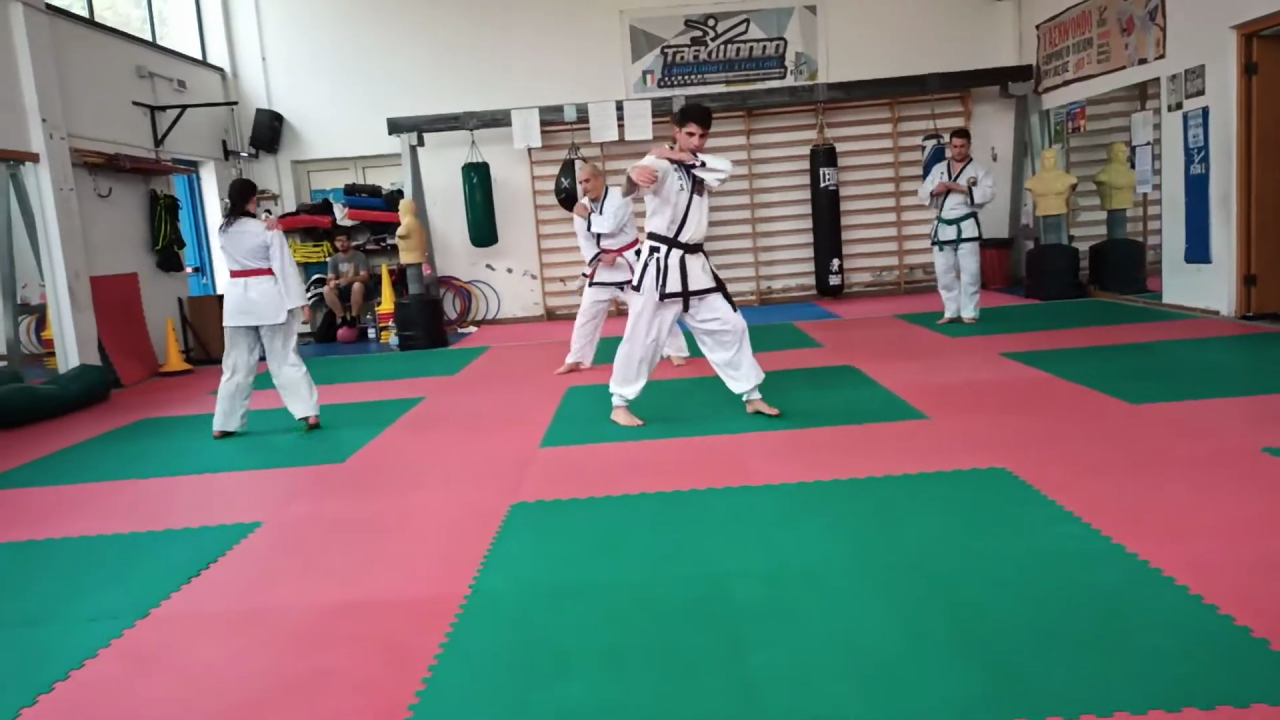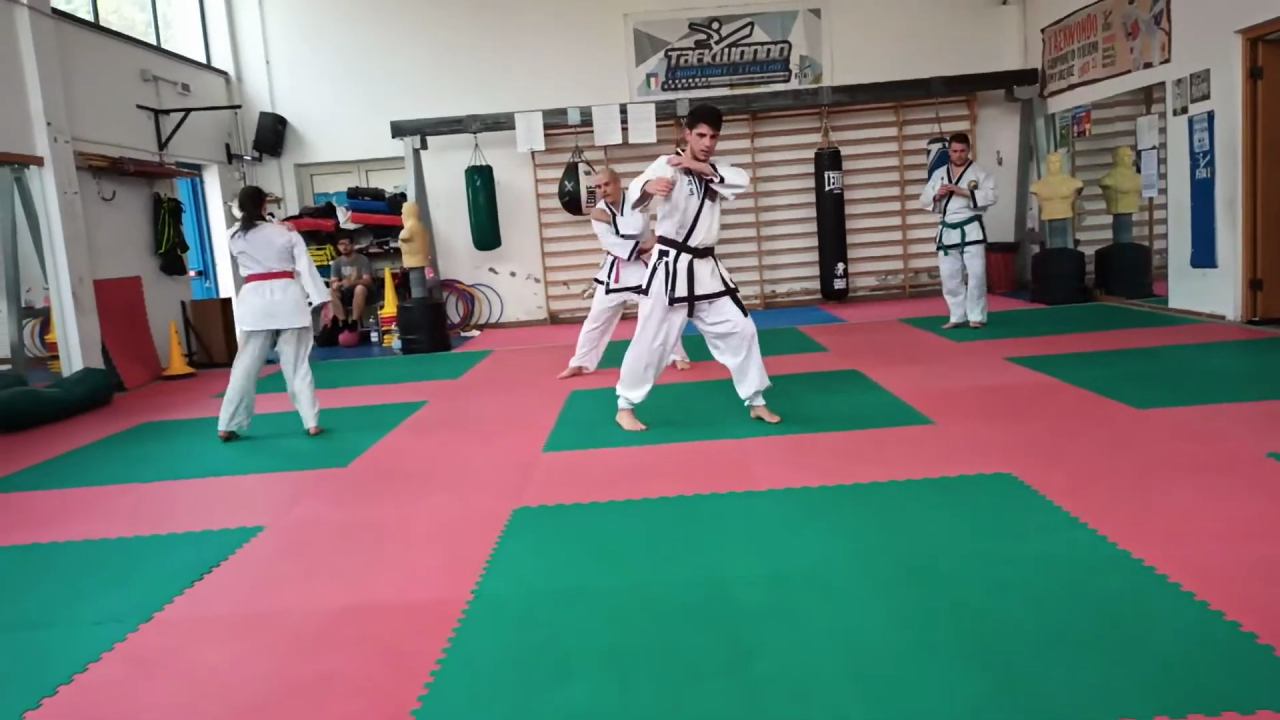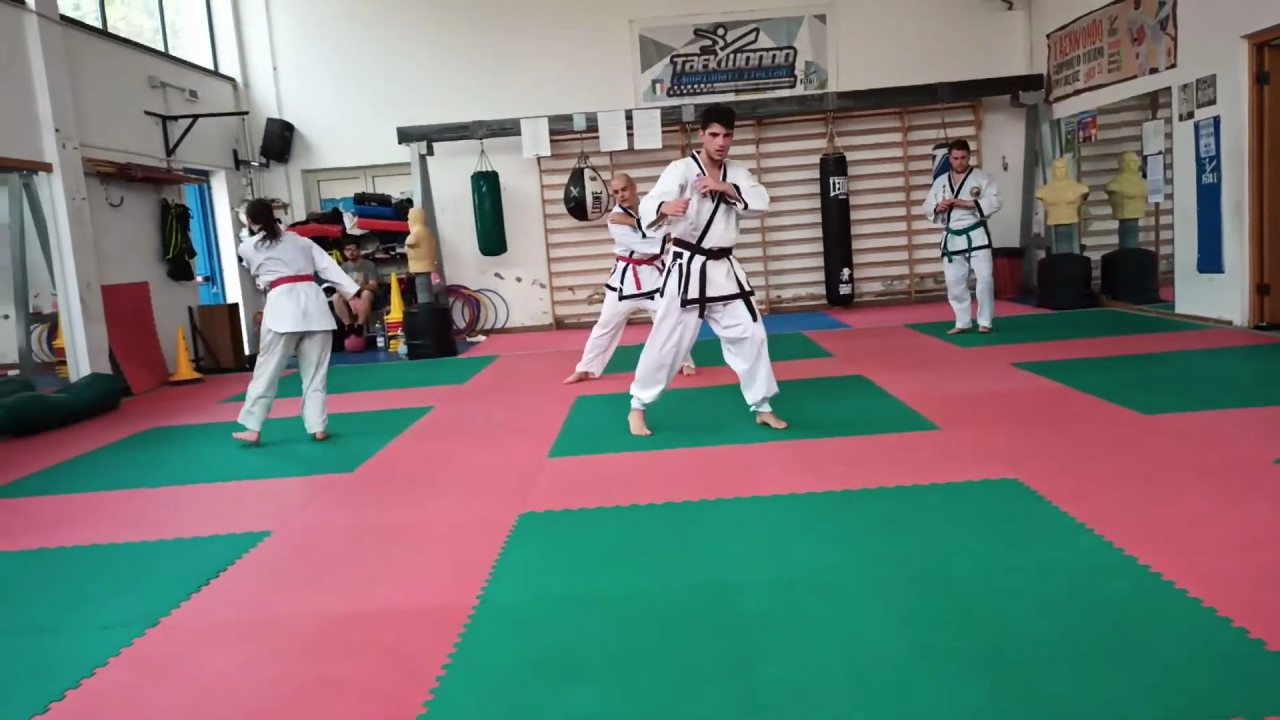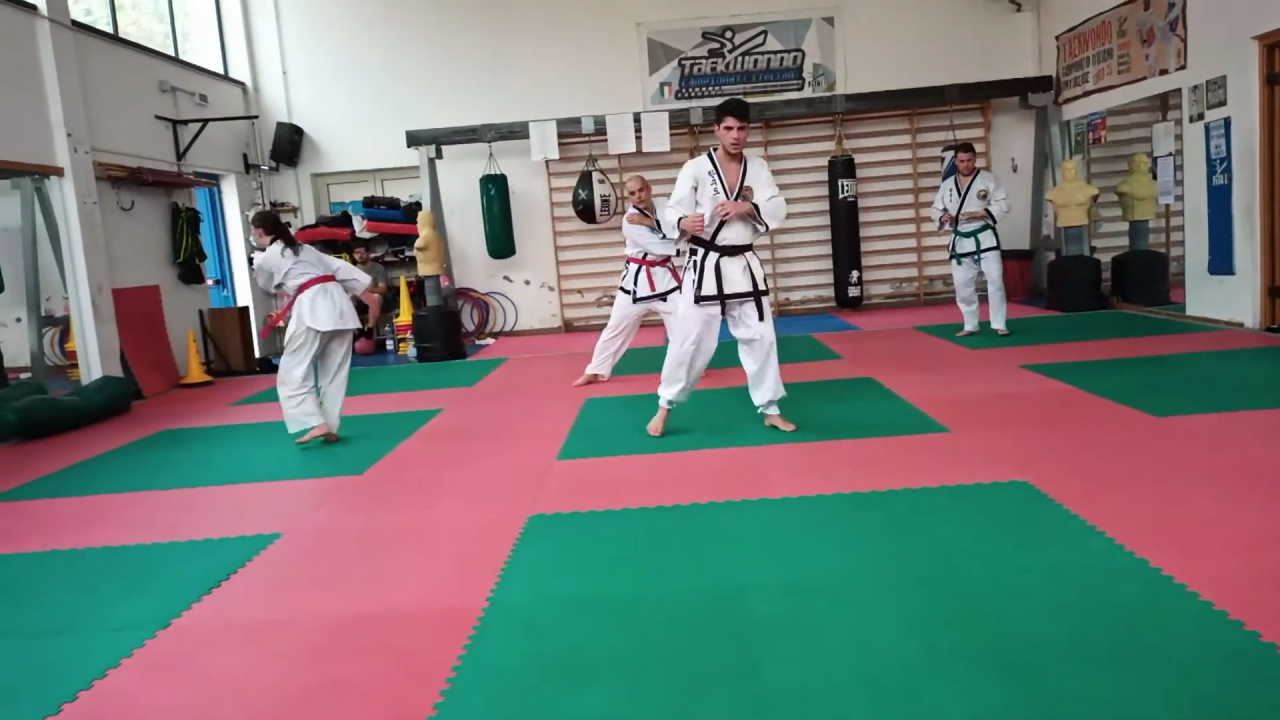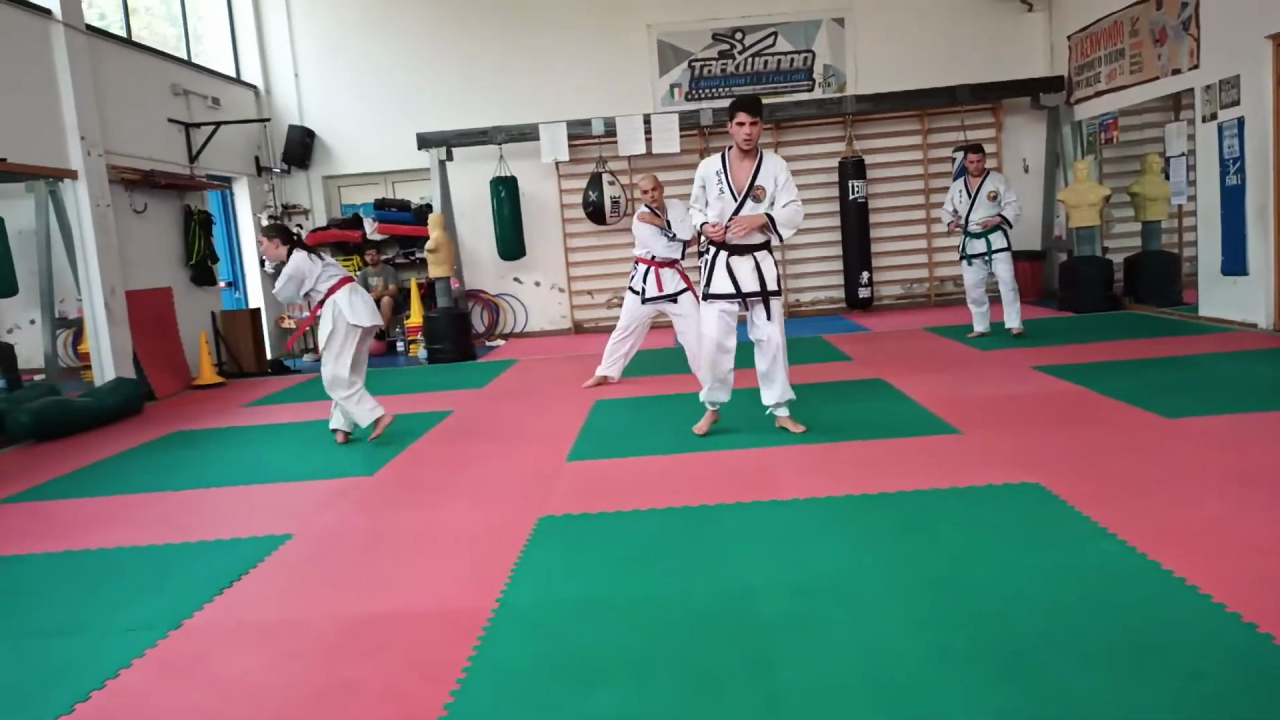
dt=0.1s
person 1, frame 1
left shoulder: (697, 166)
right shoulder: (659, 163)
left elbow: (725, 168)
right elbow: (641, 176)
left wrist: (687, 158)
right wrist: (634, 174)
left hip: (695, 263)
right hip: (661, 263)
left knee: (729, 327)
right knee: (643, 336)
left ankle: (752, 395)
right ankle: (620, 403)
person 1, frame 2
left shoulder: (714, 169)
right shoulder: (667, 166)
left elbow: (741, 182)
right elbow: (636, 194)
left wrist: (704, 169)
right wrist: (649, 187)
left hip: (707, 268)
right hip: (672, 267)
left knee: (740, 330)
right knee: (652, 341)
left ankle: (755, 401)
right ankle: (626, 407)
person 1, frame 3
left shoulder: (736, 172)
right shoulder: (682, 169)
left elbow: (760, 200)
right elbow: (648, 207)
left wrist: (728, 187)
right wrist: (665, 207)
left hip: (724, 269)
right hip: (687, 269)
left knee: (751, 335)
right knee: (666, 342)
left ankle: (762, 407)
right ankle: (637, 408)
person 1, frame 4
left shoulder: (758, 167)
right shoulder: (697, 168)
left elbow: (778, 208)
right elbow: (671, 210)
left wrist: (749, 208)
right wrist: (686, 220)
left hip: (744, 265)
right hip: (705, 265)
left knee: (760, 338)
right knee: (689, 341)
left ankle: (769, 408)
right ankle: (666, 406)
person 1, frame 5
left shoulder: (775, 166)
right shoulder: (710, 166)
left elbow: (794, 212)
right elbow: (696, 208)
left wrist: (763, 219)
right wrist: (705, 227)
left hip: (759, 264)
right hip: (720, 265)
left knee: (770, 340)
right knee: (715, 341)
left ankle: (780, 410)
right ankle: (712, 407)
person 2, frame 1
left shoulder: (224, 230)
right shoulder: (269, 232)
right elbow: (285, 267)
left wrist: (269, 228)
right wrist: (300, 302)
left hip: (237, 300)
right hip: (269, 298)
left knee: (236, 365)
right knee: (286, 359)
left ankle: (224, 424)
right ankle: (308, 412)
person 2, frame 2
left shoulder: (234, 237)
right shoulder: (287, 233)
right elbow: (306, 268)
right wrist: (322, 299)
left hip: (255, 303)
right hip: (290, 301)
left knee: (245, 367)
right knee: (298, 367)
left ankle: (229, 425)
right ankle: (311, 422)
person 2, frame 3
left shoulder: (248, 247)
right shoulder: (300, 241)
right elbow: (328, 266)
right wrist: (353, 292)
left hip: (282, 306)
right hip: (313, 303)
left knee: (267, 370)
right knee: (314, 372)
left ankle: (252, 427)
right ankle: (318, 427)
person 2, frame 4
left shoulder: (266, 258)
right shoulder: (302, 249)
left elbow: (269, 285)
right elbow: (339, 266)
right wrist: (363, 283)
left hip: (314, 310)
right hip: (337, 304)
left knee: (293, 372)
right knee: (332, 373)
left ankle: (315, 424)
right ankle: (330, 426)
person 2, frame 5
left shoulder: (295, 265)
right shoulder: (309, 257)
left elbow: (286, 296)
left hip: (342, 310)
right hip: (356, 305)
left knee: (336, 375)
right knee: (347, 373)
left ankle: (376, 415)
right ankle: (343, 427)
person 3, frame 1
left shoulder: (618, 195)
right shoulder: (582, 206)
left elbow: (609, 227)
right elbow: (586, 240)
left wrist: (587, 216)
right wrist: (600, 259)
left hip: (630, 260)
right hip: (602, 264)
right knee: (587, 314)
left ankle: (676, 351)
right ankle: (577, 359)
person 3, frame 2
right shoulder: (599, 213)
left elbow: (637, 228)
right elbow: (612, 244)
left wrist: (611, 219)
right wrist: (637, 247)
left hip: (643, 265)
right hip: (617, 270)
right knee: (597, 318)
left ankle: (677, 356)
right ankle: (580, 363)
person 3, frame 3
right shoulder: (615, 217)
right elbow: (643, 247)
left wrist: (632, 223)
right wrist: (665, 243)
left hip: (654, 271)
right hip: (627, 275)
right knee: (607, 323)
left ankle: (684, 362)
right ankle: (587, 368)
person 3, frame 4
left shoulder: (663, 205)
right shoulder: (631, 220)
left elbow: (676, 232)
right elbow: (656, 245)
left wrist: (650, 222)
right wrist: (677, 244)
left hip: (664, 273)
right hip: (638, 277)
right knee: (618, 326)
right ankle: (595, 371)
person 3, frame 5
left shoulder: (676, 206)
right shoulder: (641, 219)
left elbow: (689, 233)
right elbow: (662, 248)
left wrist: (661, 222)
right wrist: (684, 244)
left hip: (673, 275)
right hip: (647, 278)
left knee: (693, 322)
right knee: (627, 327)
left ankle: (702, 366)
right ankle: (606, 372)
person 4, frame 1
left shoulder: (978, 169)
right shoulder: (938, 169)
left elbow: (987, 193)
right elbow: (922, 192)
left wrist: (960, 188)
right wrist: (933, 192)
left hip: (966, 227)
right hip: (942, 227)
left knee: (970, 271)
right knee: (944, 273)
left ankle: (968, 313)
right ankle: (951, 312)
person 4, frame 2
left shoulder: (979, 171)
right shoulder: (939, 174)
left elbow: (990, 195)
right elbow: (924, 199)
left wrist: (963, 191)
right wrist: (936, 196)
left hip: (971, 230)
right hip: (947, 232)
left knee: (977, 274)
right knee: (949, 277)
left ankle: (975, 316)
right ankle: (957, 317)
person 4, frame 3
left shoulder: (982, 177)
right shoulder: (941, 182)
left elbow: (994, 202)
right elbow: (927, 207)
left wrist: (967, 203)
right wrist: (938, 208)
left hip: (976, 236)
right hip: (952, 238)
left knee: (984, 278)
right knee: (954, 283)
left ankle: (984, 321)
right ankle: (963, 322)
person 4, frame 4
left shoulder: (989, 179)
right shoulder: (947, 185)
left elbow: (1002, 204)
right elbow: (935, 209)
left wrist: (980, 213)
right wrist: (942, 217)
left hip: (985, 238)
right hip: (960, 241)
left knee: (995, 279)
right knee: (963, 286)
left ankle: (999, 324)
right ankle: (971, 325)
person 4, frame 5
left shoulder: (998, 180)
right shoulder: (957, 186)
left elbow: (1014, 207)
right elbow: (946, 210)
left wrist: (997, 220)
right wrist: (951, 223)
left hip: (995, 239)
right hip: (970, 242)
left knee: (1007, 280)
right knee: (973, 287)
left ankle: (1014, 324)
right ankle: (981, 326)
